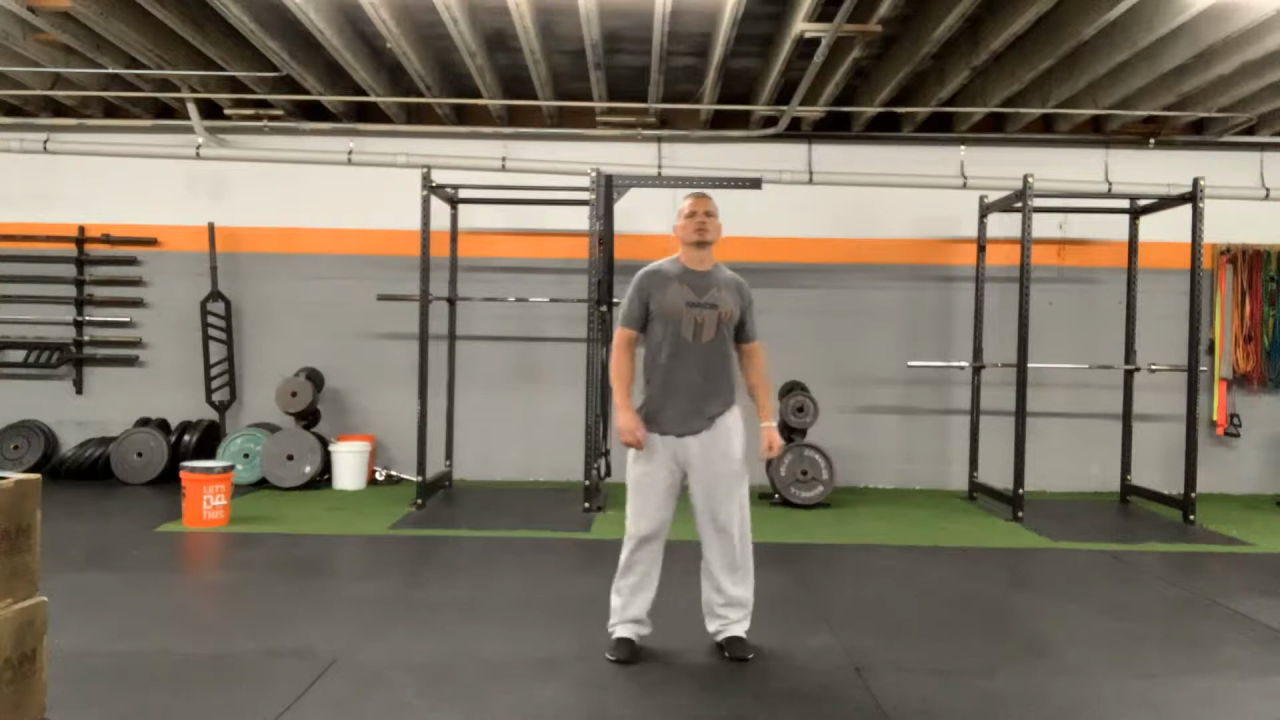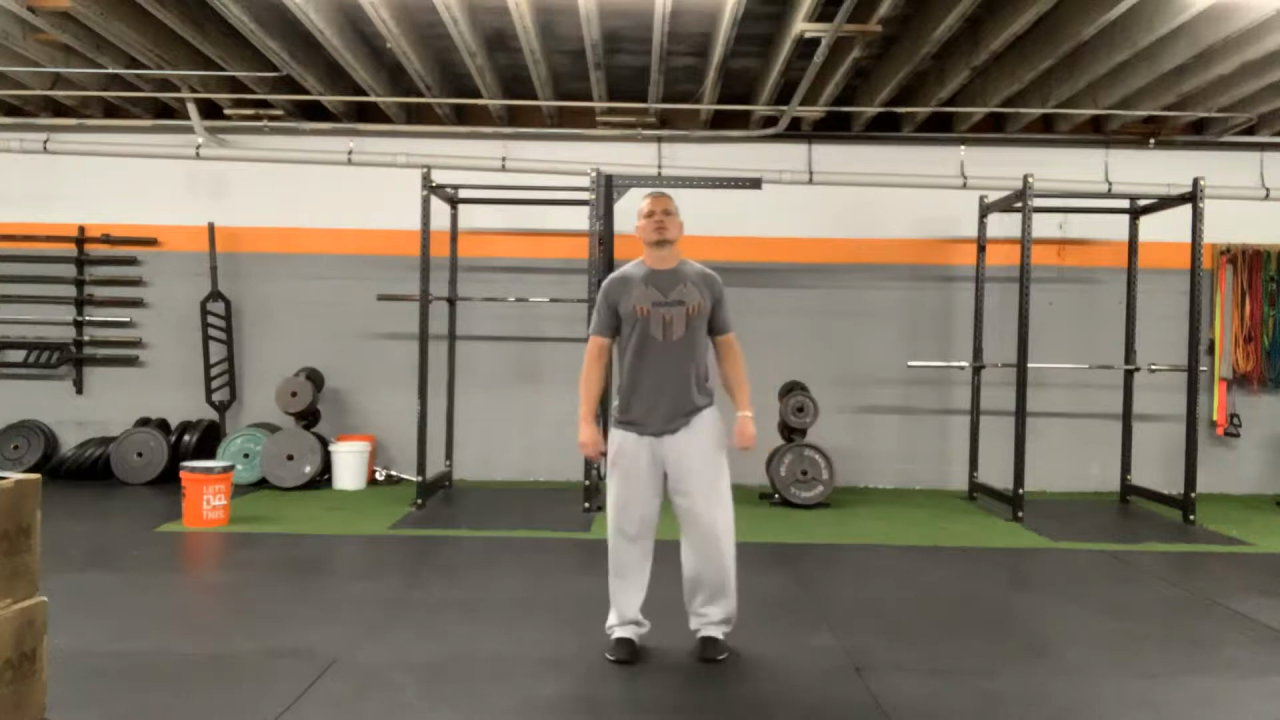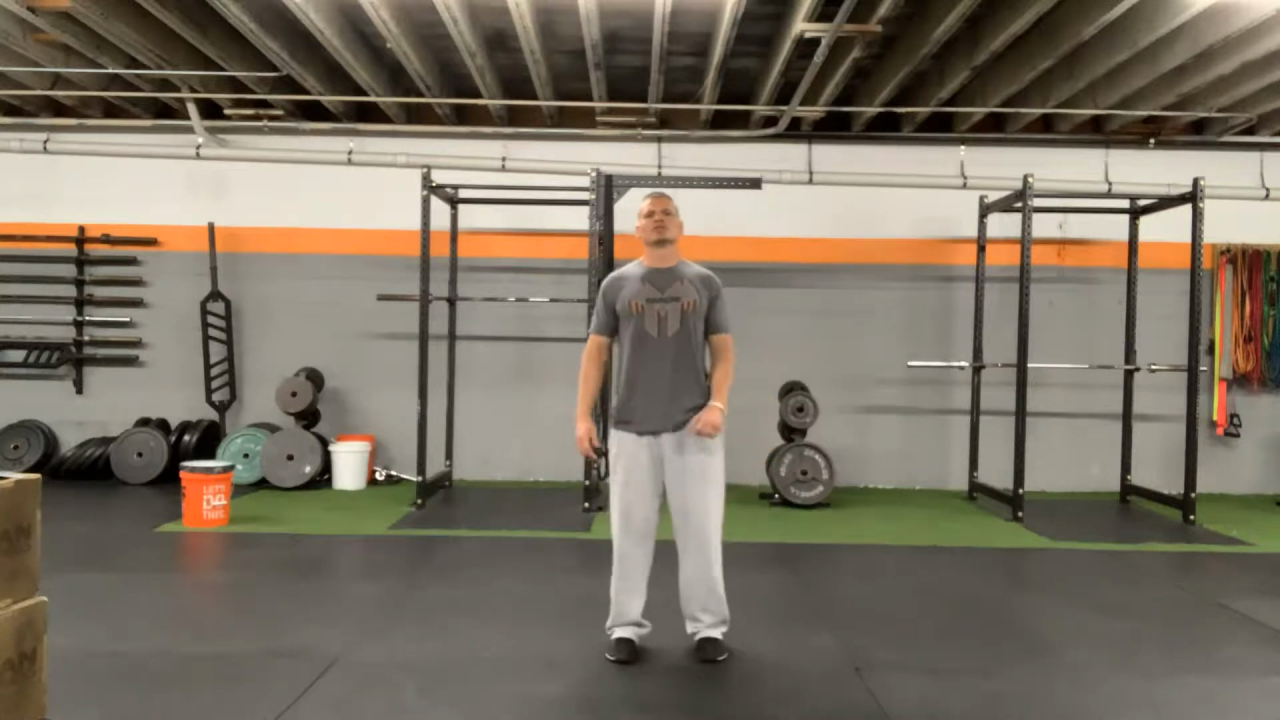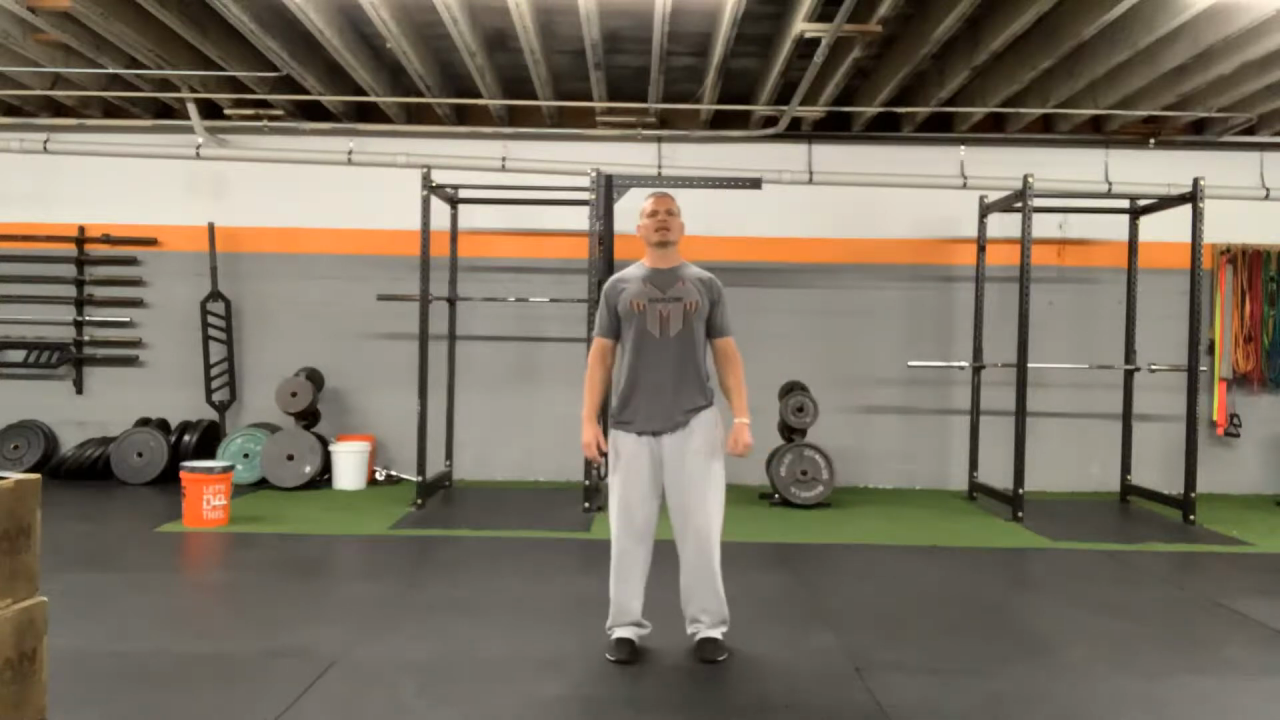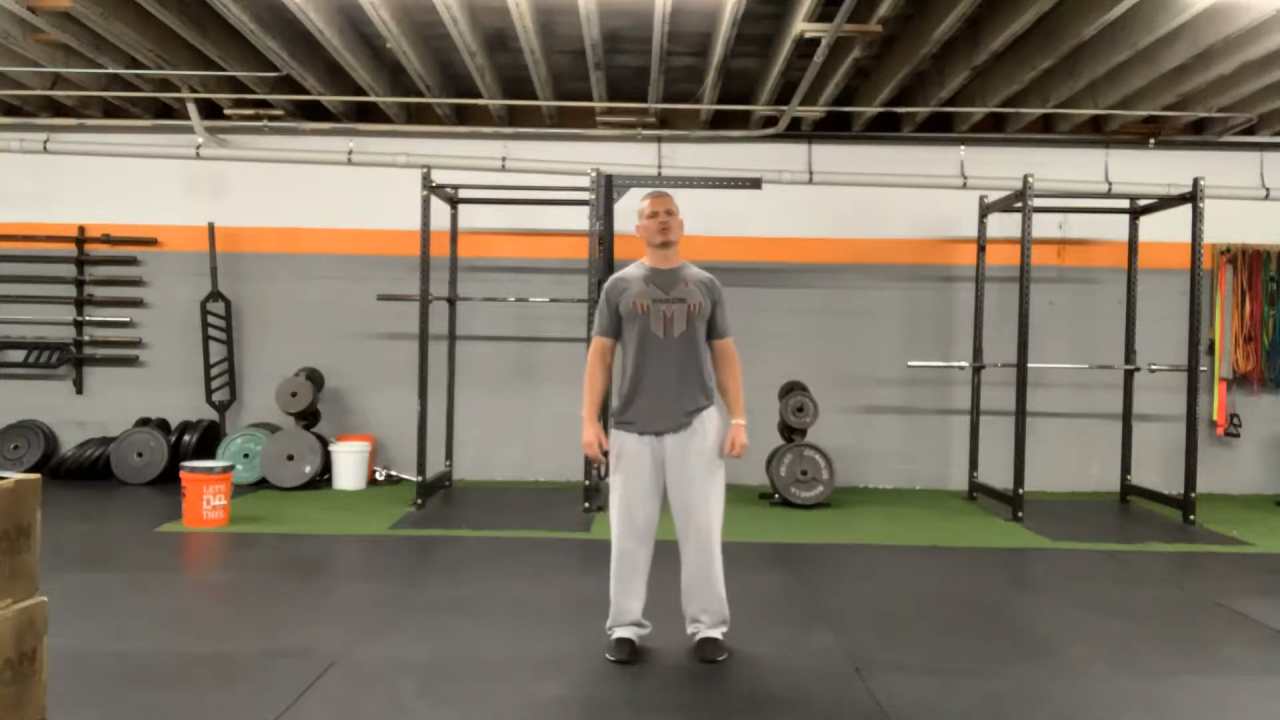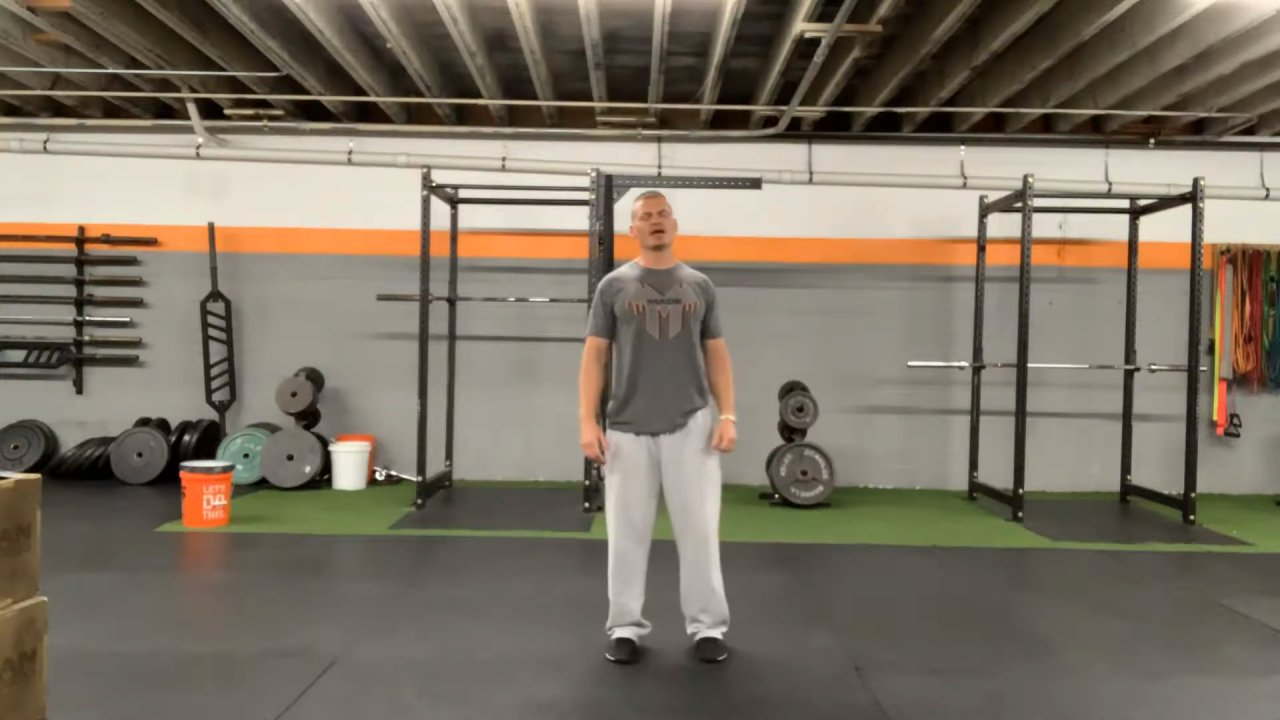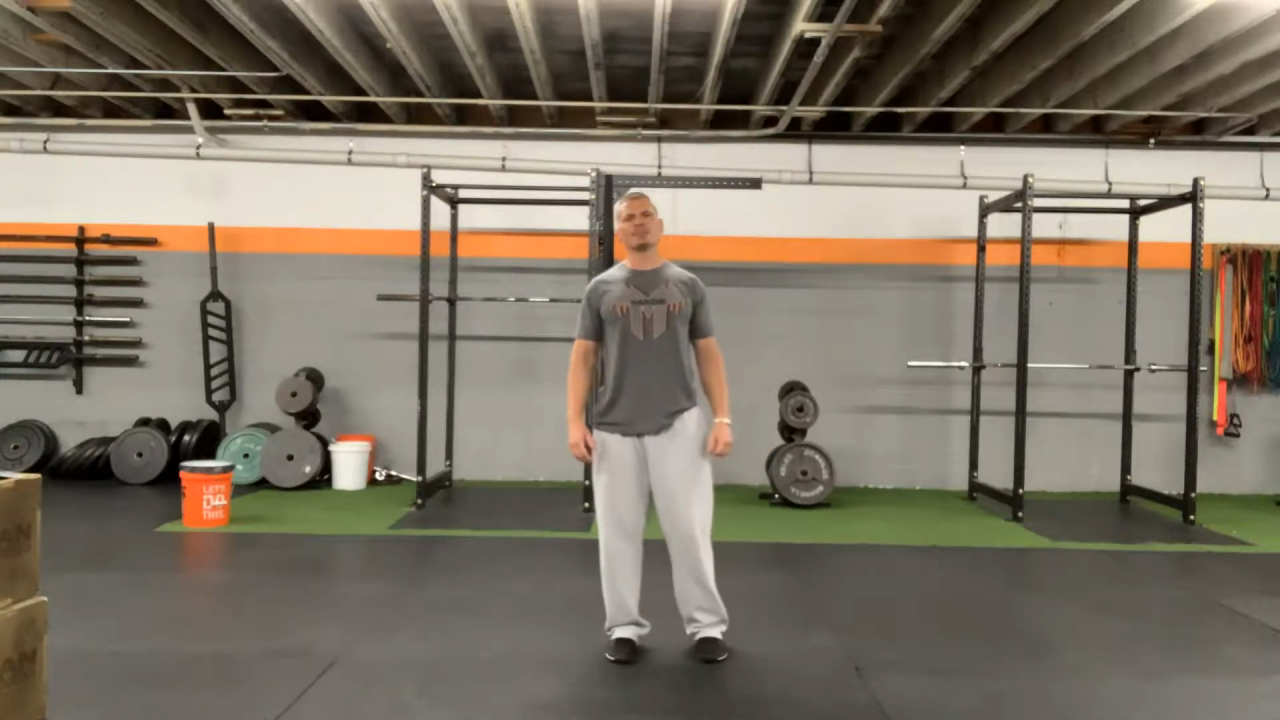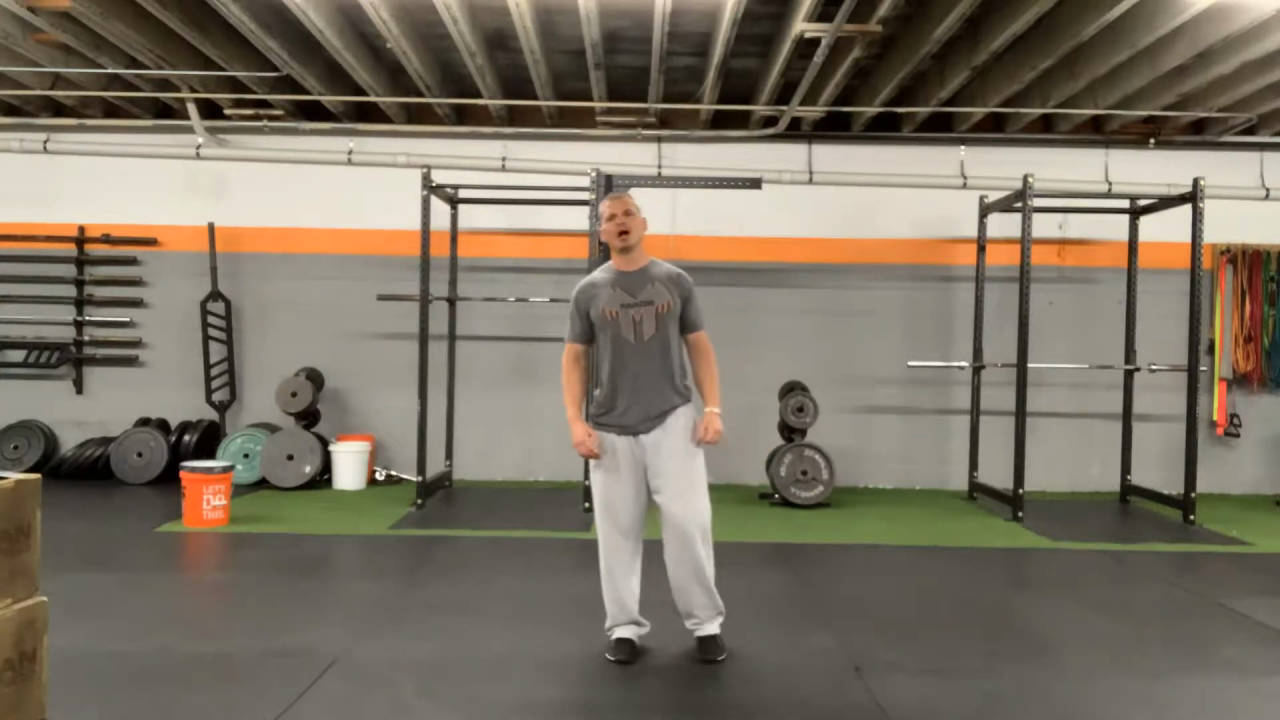
dt=0.3s
person 1, frame 1
left shoulder: (736, 288)
right shoulder: (650, 279)
left elbow: (751, 357)
right elbow: (622, 346)
left wrist: (767, 420)
right wrist: (623, 409)
left hip: (717, 426)
right hip: (655, 429)
left knee: (727, 528)
right knee: (644, 531)
left ankle: (729, 624)
right ankle: (626, 626)
person 1, frame 2
left shoulder: (706, 282)
right shoulder: (618, 284)
left elbow: (727, 348)
right elbow: (597, 353)
left wrist: (744, 411)
right wrist: (586, 420)
left hip: (695, 423)
right hip: (632, 428)
left knee: (711, 527)
right knee: (629, 530)
left ankle: (711, 623)
right ankle: (625, 625)
person 1, frame 3
left shoulder: (705, 282)
right shoulder: (617, 284)
left elbow: (722, 351)
right elbow: (596, 352)
left wrist: (717, 404)
right wrist: (583, 416)
left hip: (692, 425)
right hip: (631, 428)
left knee: (700, 531)
right knee: (630, 532)
left ankle: (708, 626)
right ankle: (625, 627)
person 1, frame 4
left shoulder: (706, 284)
right shoulder: (618, 285)
left elbow: (727, 354)
right elbow: (600, 356)
left wrist: (741, 418)
right wrist: (590, 420)
left hip: (695, 425)
right hip: (631, 428)
left knee: (700, 531)
right knee: (630, 531)
left ankle: (707, 626)
right ankle: (625, 626)
person 1, frame 5
left shoulder: (706, 285)
right shoulder: (619, 285)
left elbow: (724, 355)
right elbow: (599, 355)
left wrist: (738, 419)
right wrist: (590, 421)
left hip: (697, 425)
right hip: (633, 428)
left knee: (701, 530)
right knee: (630, 531)
left ankle: (707, 626)
right ankle: (625, 626)
person 1, frame 6
left shoulder: (700, 286)
right shoulder: (614, 285)
left elbow: (716, 354)
right elbow: (594, 355)
left wrist: (727, 415)
right wrist: (588, 421)
left hip: (692, 425)
right hip: (629, 429)
left knee: (699, 530)
right knee: (627, 531)
left ankle: (708, 625)
right ankle: (626, 626)
person 1, frame 7
left shoulder: (688, 285)
right shoulder: (601, 288)
left elbow: (708, 355)
right elbow: (583, 357)
left wrist: (722, 418)
right wrist: (575, 421)
left hip: (679, 424)
right hip: (614, 429)
left knee: (689, 529)
right knee: (619, 531)
left ankle: (706, 625)
right ankle: (624, 626)
person 1, frame 8
left shoulder: (675, 280)
right shoulder: (589, 290)
left elbow: (699, 347)
right elbow: (574, 357)
left wrist: (712, 407)
right wrist: (575, 420)
left hip: (673, 420)
right hip: (611, 429)
left knee: (687, 521)
right knee: (618, 531)
left ankle: (706, 622)
right ankle: (624, 625)
